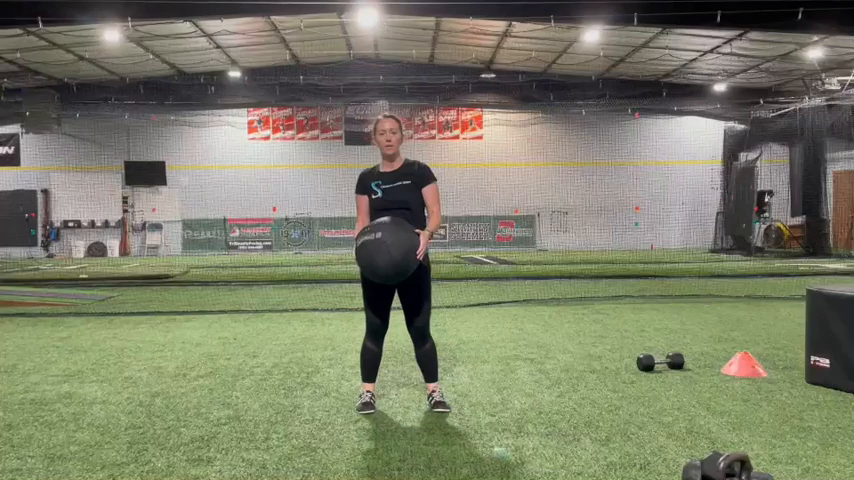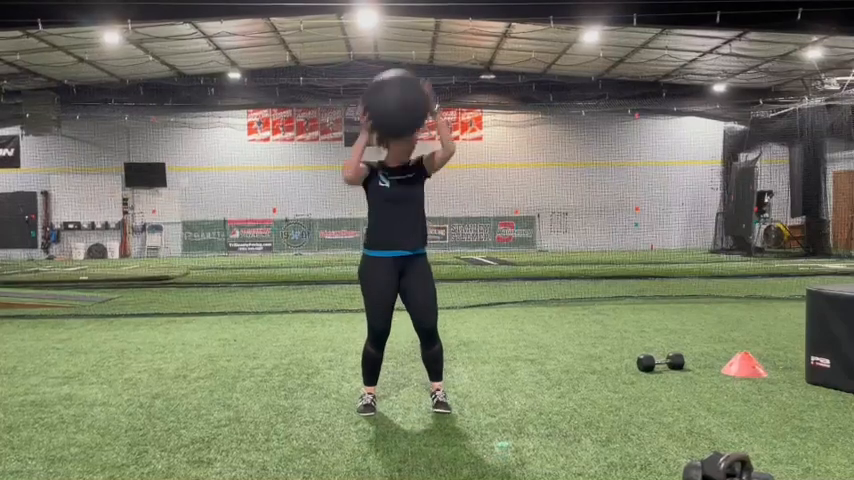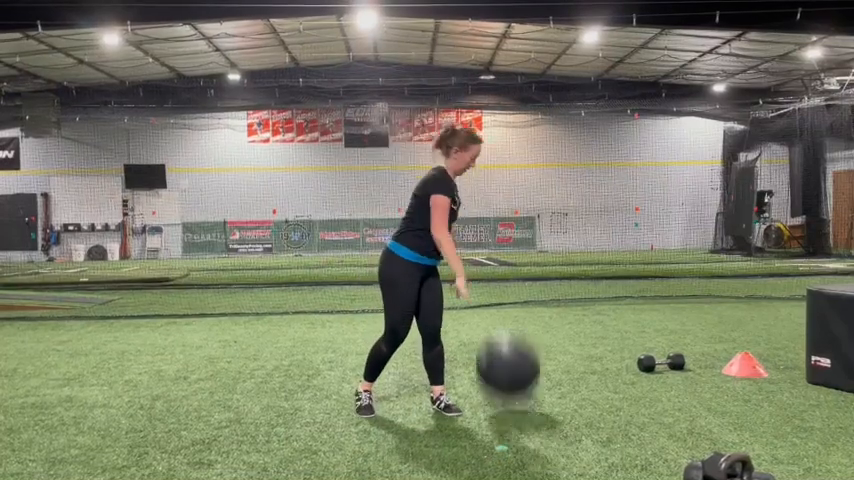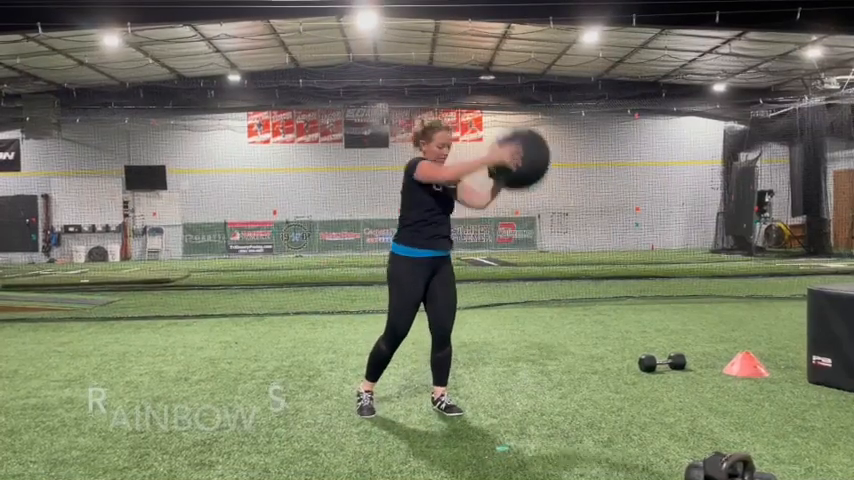
dt=0.7s
person 1, frame 1
left shoulder: (419, 171)
right shoulder: (366, 178)
left elbow: (435, 213)
right elbow: (363, 220)
left wrist: (427, 233)
left hip: (414, 262)
left knee: (420, 328)
right knee: (375, 327)
left ankle: (434, 391)
right ankle: (367, 392)
person 1, frame 2
left shoulder: (419, 170)
right shoulder: (372, 172)
left elbow: (448, 149)
right elbow: (349, 174)
left wrist: (434, 113)
right wrist: (365, 134)
left hip: (415, 262)
right hip: (378, 263)
left knee: (428, 328)
right knee: (378, 332)
left ankle: (437, 391)
right ankle: (368, 393)
person 1, frame 3
left shoulder: (445, 183)
right shoulder: (440, 182)
right elbow: (439, 232)
left wrist: (458, 270)
right wrist: (460, 274)
left hip: (425, 268)
right hip: (400, 265)
left knee: (432, 332)
right knee: (396, 333)
left ankle: (438, 395)
right ankle: (364, 390)
person 1, frame 4
left shoulder: (451, 179)
right shoulder: (416, 167)
left elbow: (478, 201)
right elbow: (444, 172)
right wrist: (492, 157)
left hip: (441, 262)
right hip: (408, 261)
left knee: (443, 332)
right knee: (396, 331)
left ankle: (440, 395)
right ankle: (366, 389)
